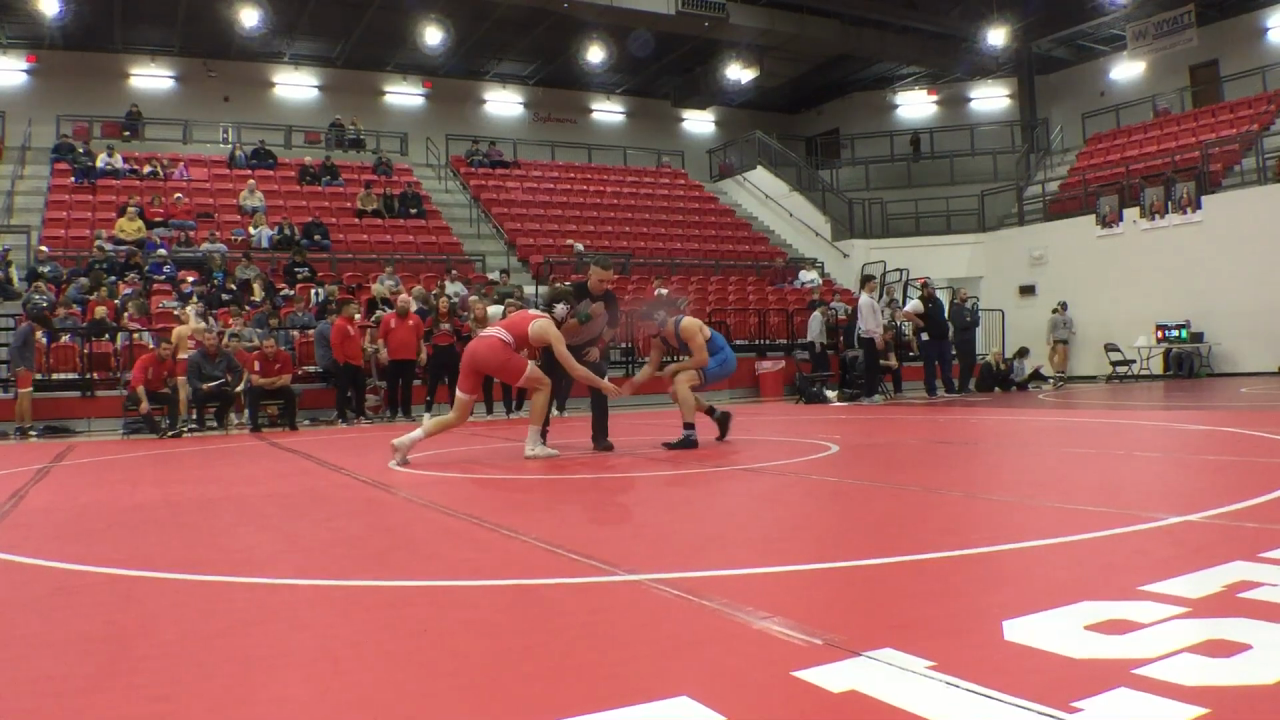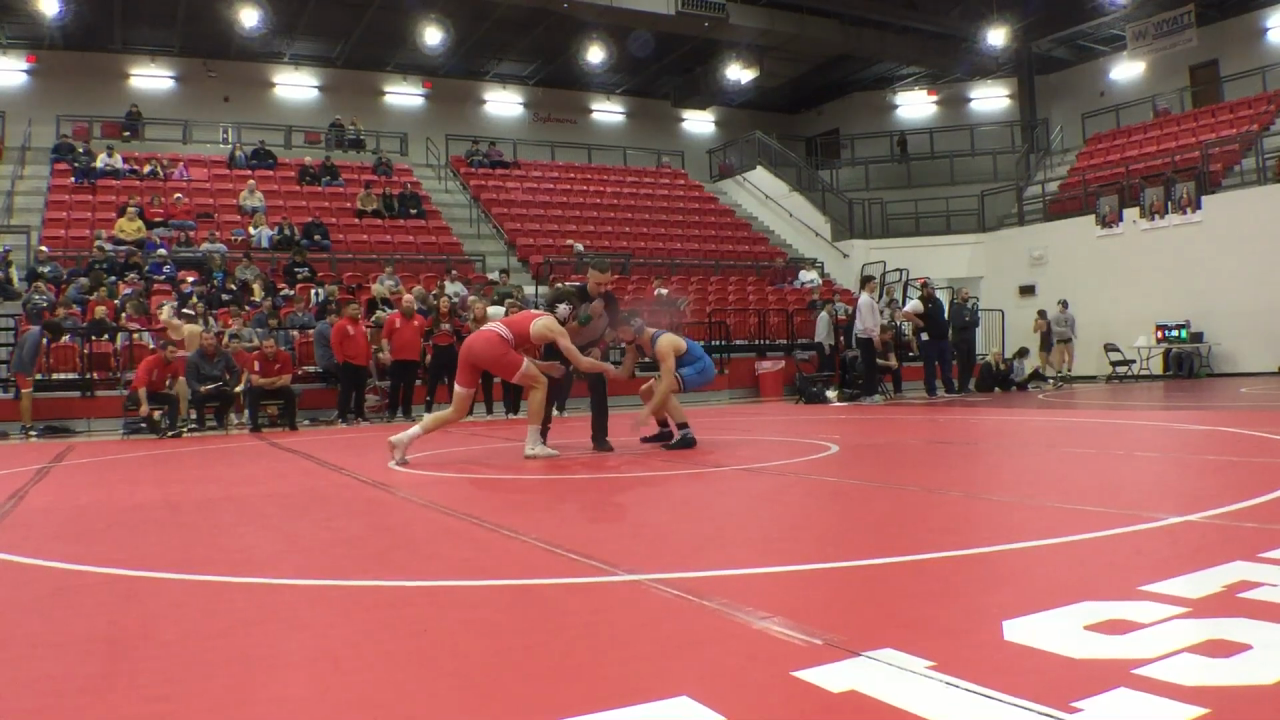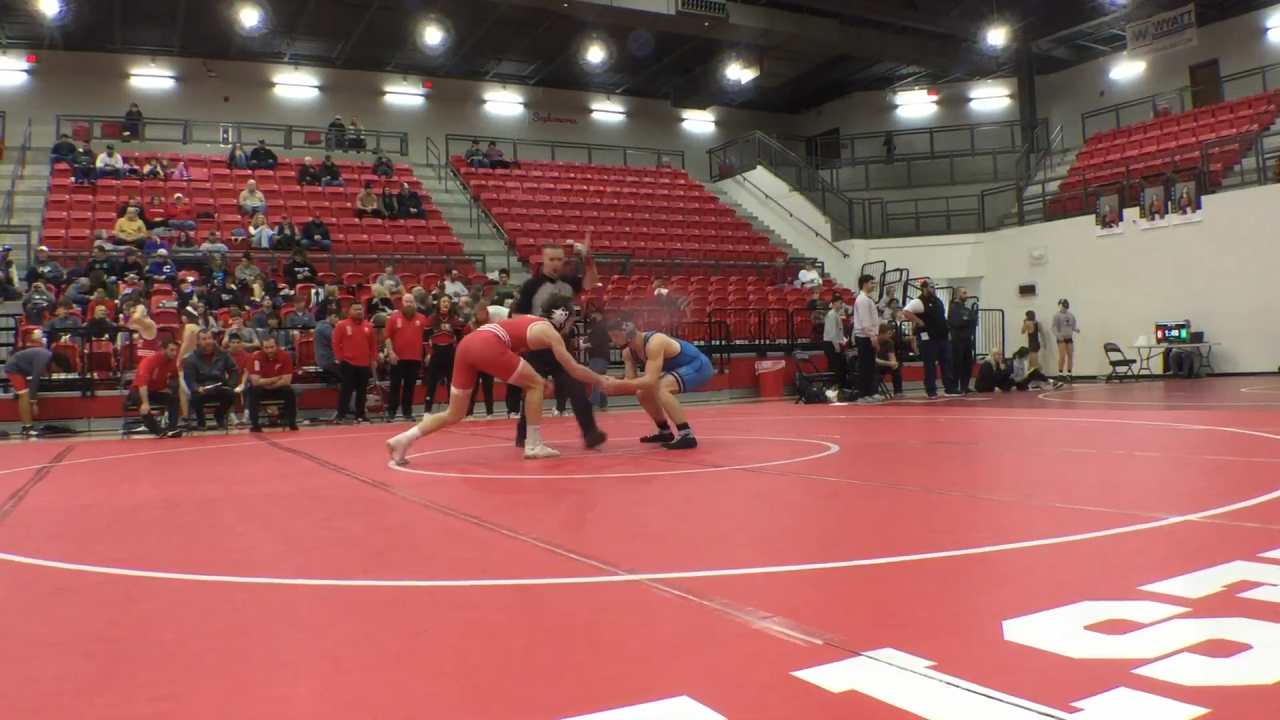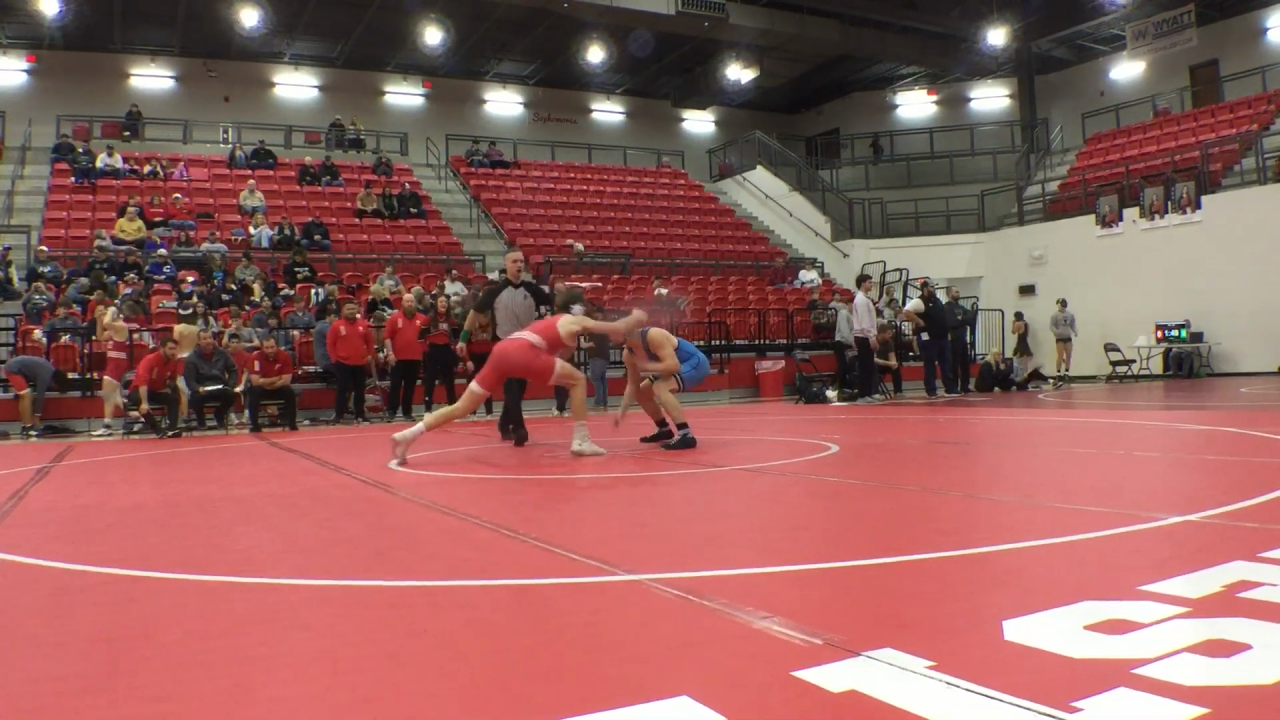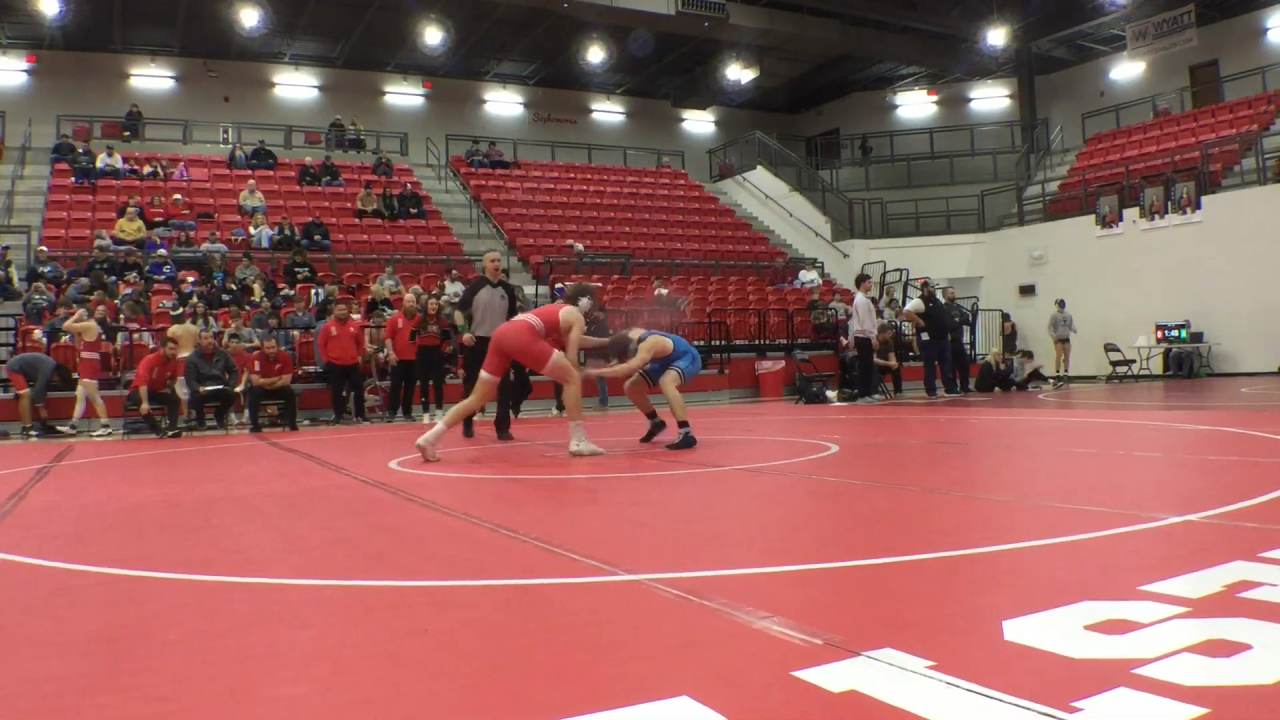
dt=0.4s
person 1, frame 1
left shoulder: (527, 313)
right shoulder: (551, 330)
right elbow: (575, 370)
right wrist: (603, 384)
left hip: (473, 348)
right hip: (494, 351)
left knee: (457, 417)
right knee: (542, 385)
left ankle: (407, 440)
right ankle: (533, 445)
person 1, frame 2
left shoulder: (533, 315)
right shoulder: (554, 327)
right elbow: (582, 363)
left wrist: (543, 366)
right wrist: (606, 368)
left hip: (472, 343)
right hip: (490, 345)
left knee: (456, 412)
right knee: (538, 383)
left ankle: (404, 438)
right ankle: (533, 445)
person 1, frame 3
left shoulder: (530, 321)
right shoulder: (550, 332)
left elbow: (514, 358)
right elbow: (574, 370)
left wrist: (531, 373)
right wrist: (602, 380)
left hip: (467, 343)
right hip: (487, 346)
left knee: (453, 415)
right knee: (535, 384)
left ankle: (402, 440)
right ankle: (533, 445)
person 1, frame 4
left shoulder: (549, 321)
right shoulder: (575, 321)
right elbow: (615, 329)
right wrist: (635, 319)
left hip: (502, 349)
right hip: (522, 354)
left knee: (461, 408)
right knee: (578, 380)
left ankle: (406, 437)
right ankle: (581, 441)
person 1, frame 5
left shoulder: (555, 309)
right shoulder: (577, 316)
left elbow: (577, 340)
right elbow: (571, 356)
left wrist: (603, 341)
left hip: (502, 332)
right hip: (522, 336)
left knee: (477, 398)
right knee: (572, 378)
left ankle: (430, 438)
right ankle: (578, 441)
person 2, frame 1
left shoulder: (610, 298)
right shoulder: (572, 292)
left elbow: (613, 326)
right elbow: (558, 325)
left wrist: (599, 346)
right wrist: (586, 316)
left hip: (588, 347)
right knee: (549, 389)
left ankle: (600, 437)
right ankle: (540, 435)
person 2, frame 2
left shoulder: (610, 300)
right shoulder: (571, 295)
left elbow: (613, 327)
left wrist: (599, 347)
right wrist: (588, 316)
left hip: (589, 347)
right hip: (560, 347)
left knee: (598, 387)
right knee: (549, 390)
left ankle: (600, 438)
right ankle: (540, 434)
person 2, frame 3
left shoulder: (569, 281)
right shoulder: (532, 285)
left elbow: (590, 283)
right elbow: (517, 315)
left wrist: (587, 258)
right hip: (538, 347)
left knee: (576, 388)
left ankle: (590, 432)
right ankle: (523, 434)
person 2, frame 4
left shoulder: (532, 289)
right shoulder: (495, 290)
left elbow: (555, 303)
right elbow: (475, 312)
right wrist: (464, 338)
left knee: (517, 389)
right knee: (512, 388)
left ankle: (506, 425)
right ankle: (518, 430)
person 2, frame 5
left shoulder: (507, 289)
right shoulder: (474, 287)
left elbow: (513, 317)
right elbow: (459, 311)
right wrist: (463, 331)
right hip: (476, 342)
left knee: (504, 386)
right knee: (472, 385)
left ankle: (503, 428)
right ankle: (467, 424)
